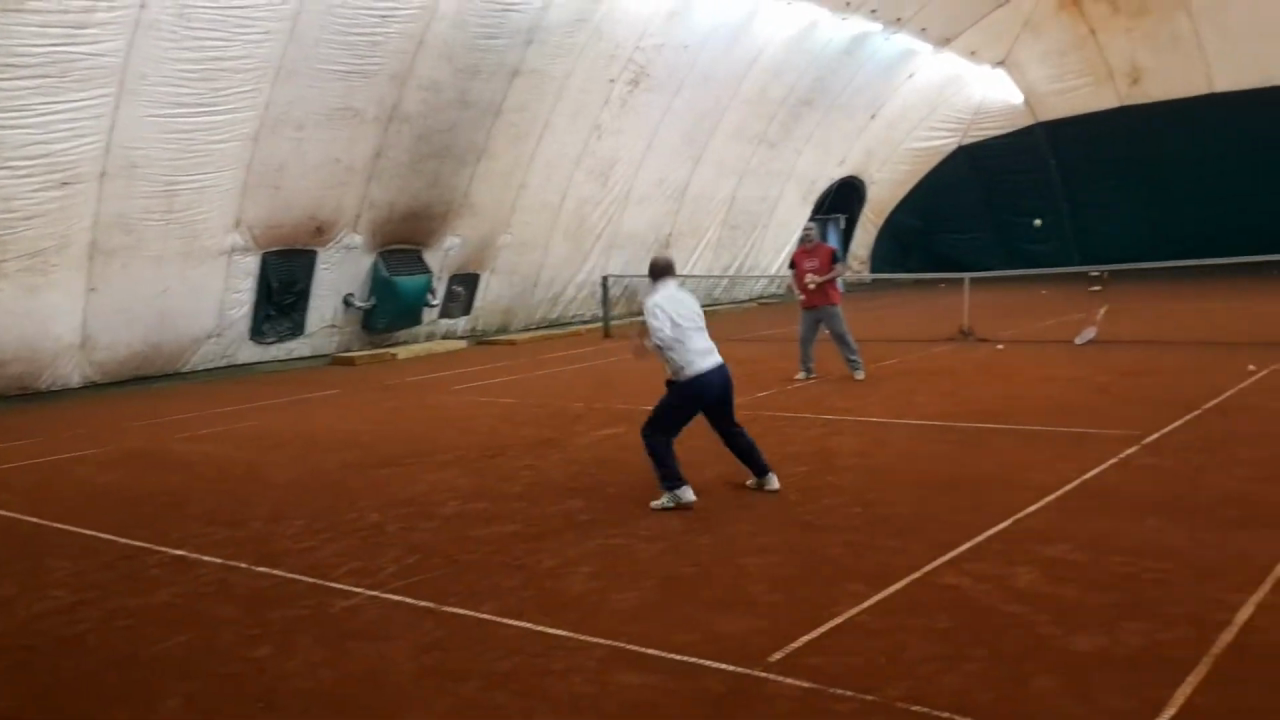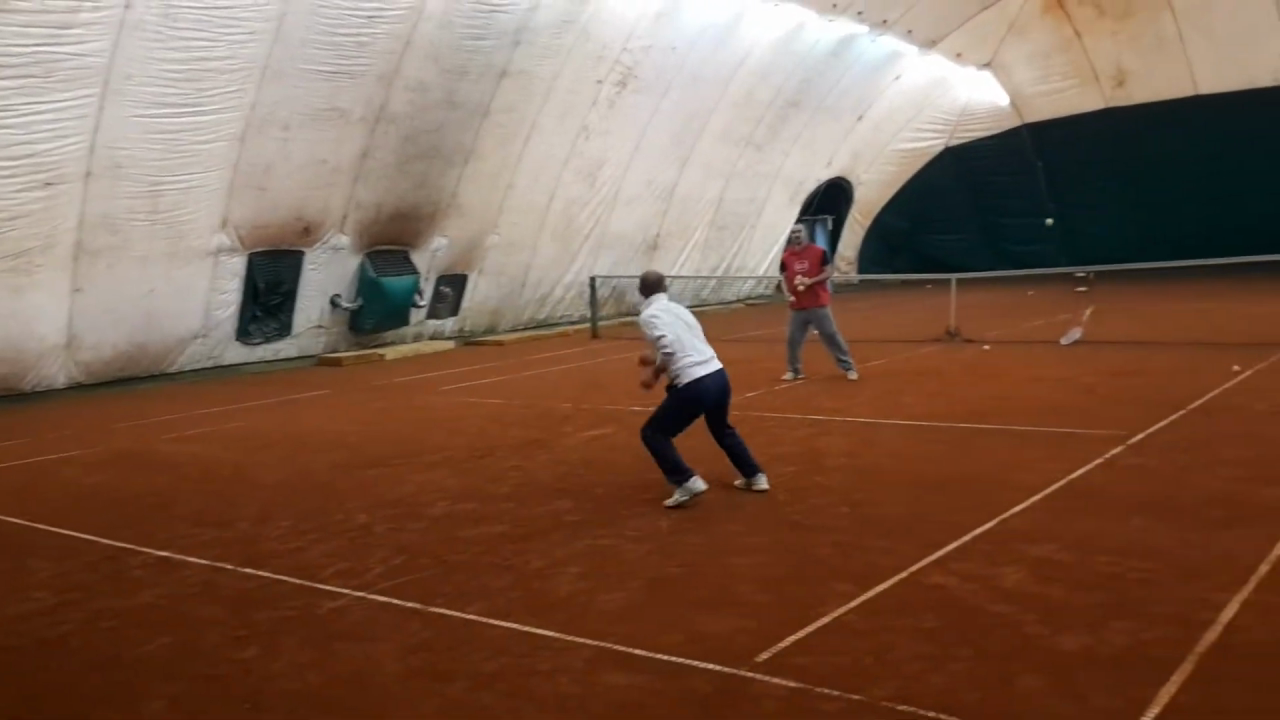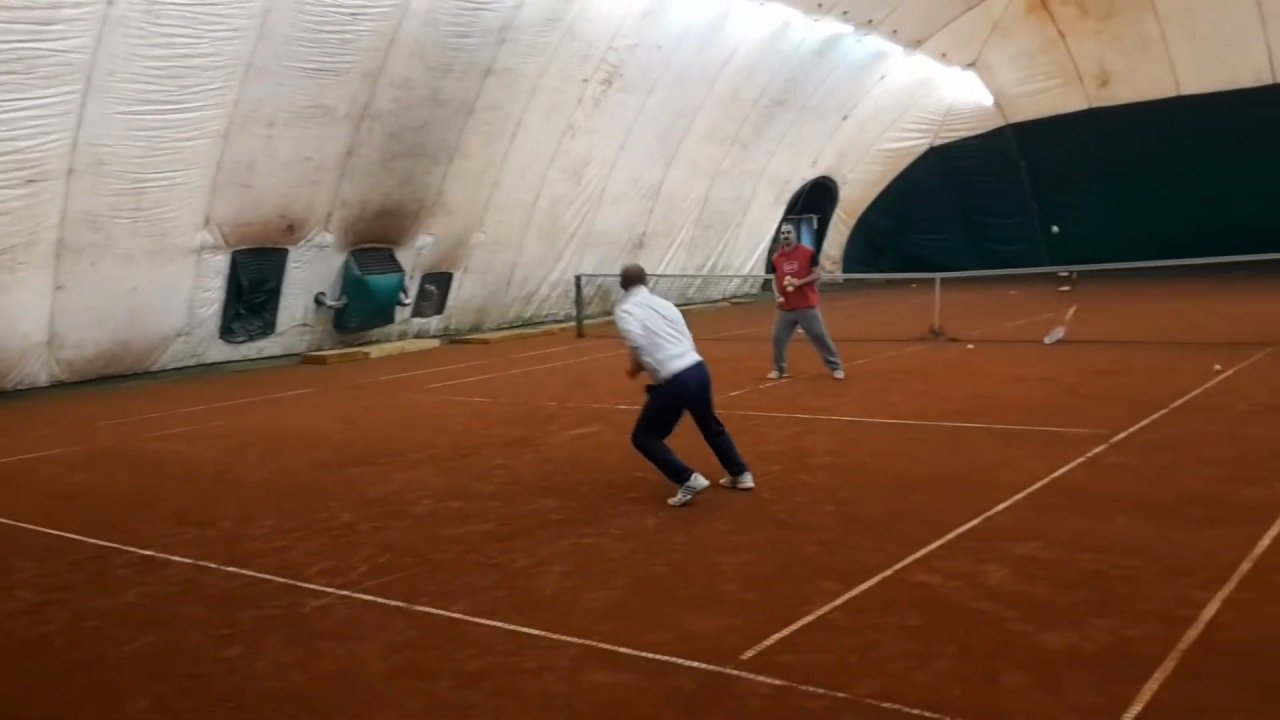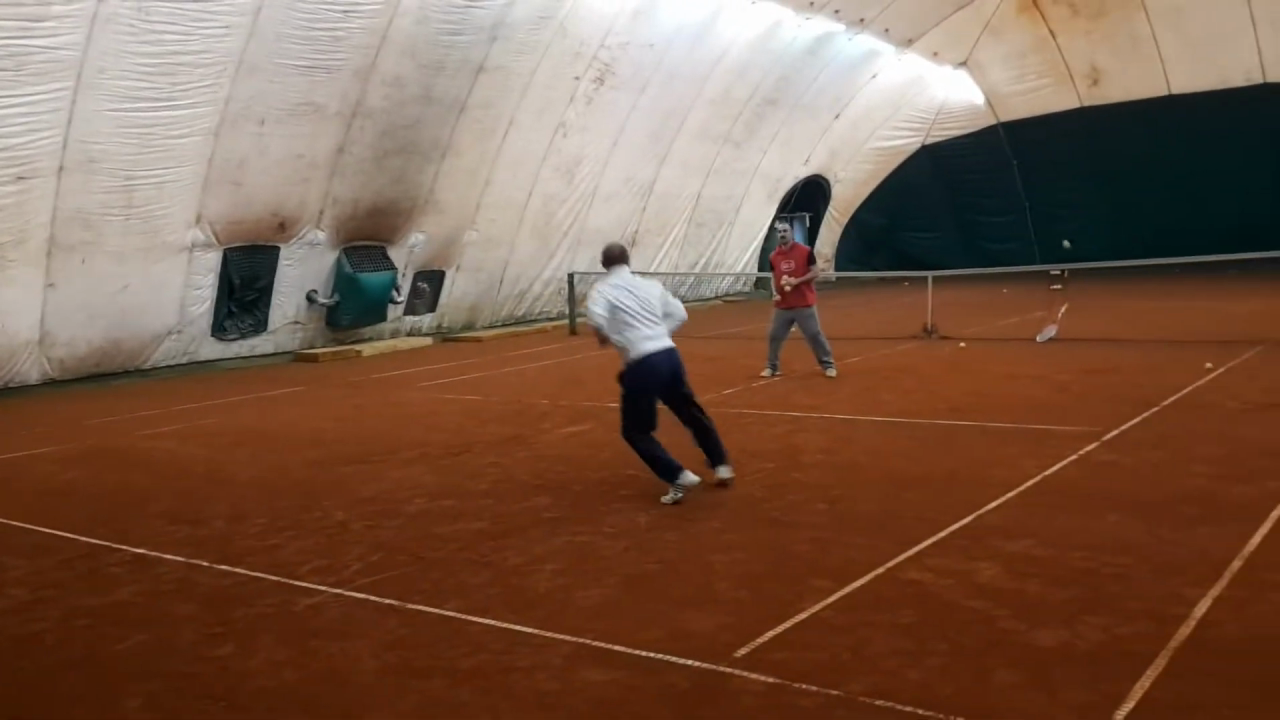
dt=0.1s
person 1, frame 1
left shoulder: (654, 302)
right shoulder: (687, 298)
left elbow: (661, 337)
left wrist: (647, 344)
right wrist: (650, 339)
left hip: (692, 382)
right hip: (718, 373)
left knee: (654, 433)
right knee: (729, 428)
left ankle: (677, 490)
right ankle: (765, 476)
person 1, frame 2
left shoulder: (649, 315)
right shoulder: (679, 310)
left elbow: (668, 347)
left wrist: (656, 372)
right wrist: (659, 364)
left hip: (694, 387)
right hip: (719, 377)
left knee: (653, 434)
right knee: (722, 430)
left ankle: (687, 482)
right ankle: (755, 476)
person 1, frame 3
left shoulder: (624, 310)
right shoulder: (665, 304)
left elbow: (635, 342)
left wrist: (636, 365)
left hip: (673, 381)
right hip: (698, 370)
left knee: (644, 437)
right knee: (711, 426)
left ankle: (688, 480)
right ankle: (740, 474)
person 1, frame 4
left shoulder: (600, 291)
right shoulder: (650, 285)
left elbow: (597, 321)
right elbow: (679, 314)
left wrist: (606, 338)
left hip: (641, 366)
right hip: (670, 358)
left knee: (635, 432)
right knee: (692, 414)
left ankle: (680, 479)
right ankle: (721, 467)
